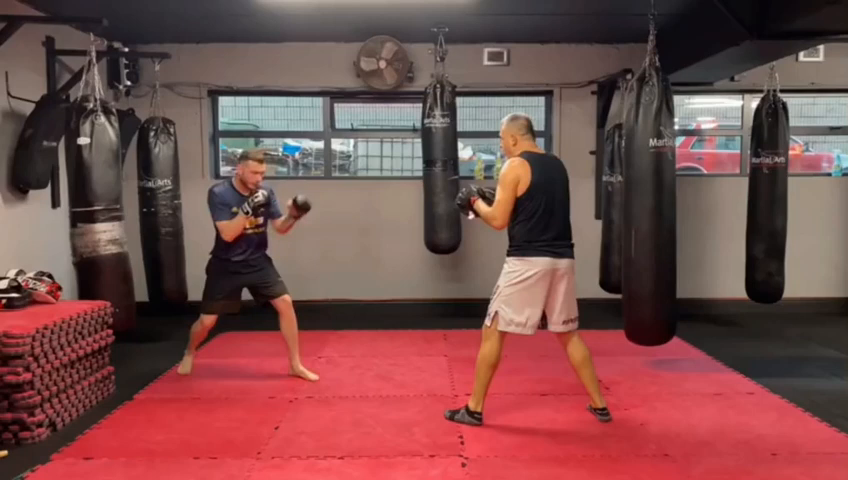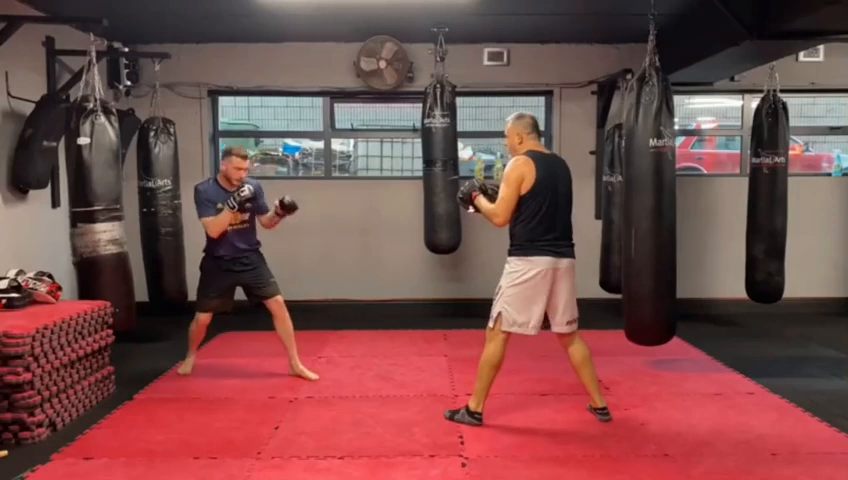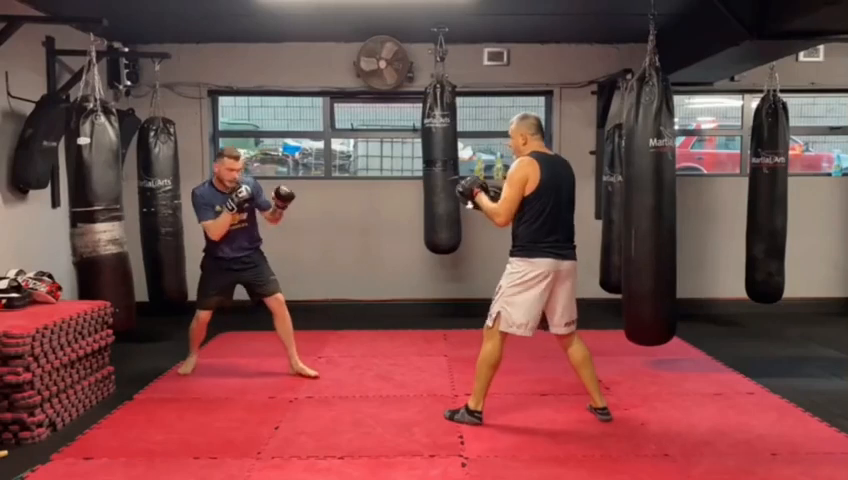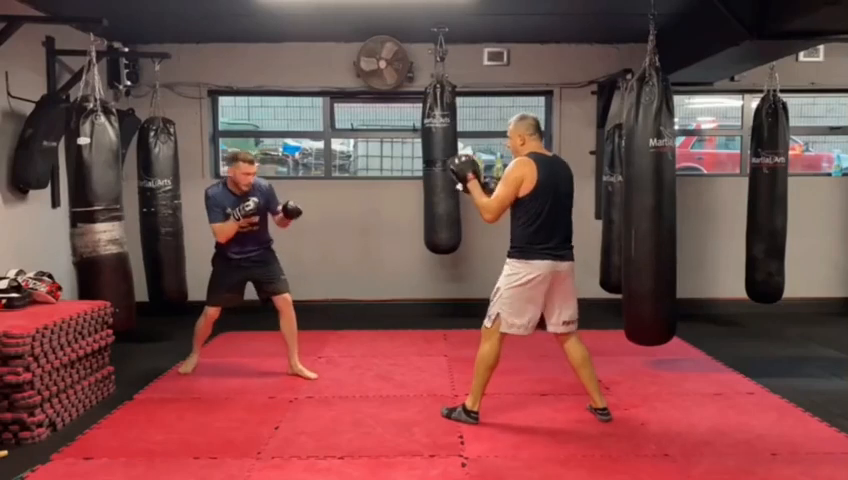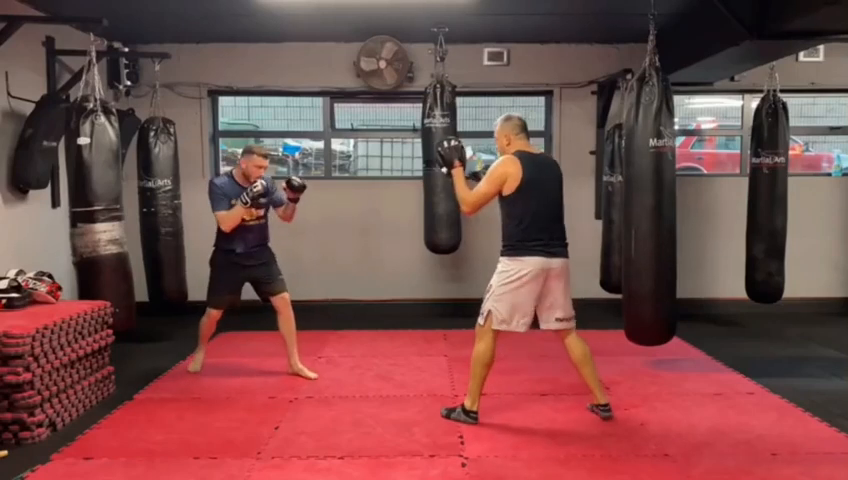
dt=0.2s
person 1, frame 1
left shoulder: (515, 167)
right shoulder: (557, 165)
left elbow: (499, 220)
left wrist: (475, 202)
right wrist: (493, 200)
left hip: (527, 261)
right hip: (562, 259)
left knee: (493, 331)
right knee: (568, 333)
left ankle: (474, 409)
right ankle: (599, 404)
person 1, frame 2
left shoulder: (519, 165)
right shoulder: (561, 165)
left elbow: (501, 217)
left wrist: (477, 197)
right wrist: (496, 196)
left hip: (529, 261)
right hip: (563, 259)
left knee: (496, 332)
right knee: (569, 333)
left ankle: (474, 409)
right ankle: (599, 405)
person 1, frame 3
left shoulder: (524, 166)
right shoulder: (564, 166)
left elbow: (502, 218)
left wrist: (478, 194)
right wrist: (497, 194)
left hip: (530, 262)
right hip: (564, 261)
left knee: (494, 331)
right knee: (568, 335)
left ankle: (474, 408)
right ankle: (600, 404)
person 1, frame 4
left shoulder: (521, 167)
right shoulder: (563, 167)
left elbow: (490, 214)
left wrist: (470, 180)
right wrist: (499, 187)
left hip: (527, 263)
right hip: (562, 262)
left knee: (492, 332)
right knee: (567, 335)
left ankle: (471, 408)
right ankle: (600, 404)
person 1, frame 5
left shoulder: (506, 165)
right shoulder: (552, 165)
left elbow: (468, 205)
left wrist: (455, 166)
right wrist: (493, 183)
left hip: (521, 261)
right hip: (556, 259)
left knee: (486, 330)
right knee: (567, 331)
left ankle: (470, 407)
right ankle: (602, 401)
person 2, frame 1
left shoulder: (265, 192)
right shoulder: (218, 193)
left elbow: (280, 228)
right elbow: (228, 234)
left wrist: (293, 214)
right wrist: (248, 208)
left hip: (257, 261)
right hip: (226, 265)
left knee: (285, 304)
right knee: (207, 319)
left ankle: (296, 365)
right ankle: (189, 355)
person 2, frame 2
left shoulder: (252, 187)
right shoulder: (204, 191)
left elbow: (266, 223)
right elbow: (213, 230)
left wrist: (280, 212)
right wrist: (233, 203)
left hip: (250, 259)
right hip: (219, 264)
left knee: (277, 304)
right knee: (202, 317)
left ankle: (295, 364)
right ankle: (191, 356)
person 2, frame 3
left shoulder: (250, 185)
right shoulder: (201, 194)
left elbow: (270, 217)
right elbow: (214, 233)
left wrist: (279, 206)
right wrist: (232, 205)
left hip: (251, 258)
right hip: (218, 262)
left knee: (278, 302)
right knee: (203, 315)
left ankle: (295, 362)
right ankle: (192, 356)
person 2, frame 4
left shoulder: (264, 188)
right shoulder: (214, 195)
left elbow: (280, 221)
right elbow: (221, 236)
left wrist: (287, 215)
right wrist: (239, 214)
left hip: (262, 256)
right hip: (229, 261)
left knee: (285, 302)
right knee: (211, 312)
left ankle: (294, 363)
right ankle: (194, 356)
person 2, frame 5
left shoulder: (267, 184)
right shoulder: (219, 185)
left elbow: (286, 216)
right elbow: (226, 224)
left wrist: (292, 199)
right wrist: (247, 198)
left hip: (260, 255)
right hip: (228, 258)
left knee: (283, 302)
right knee: (213, 312)
left ankle: (295, 362)
right ankle: (200, 352)
